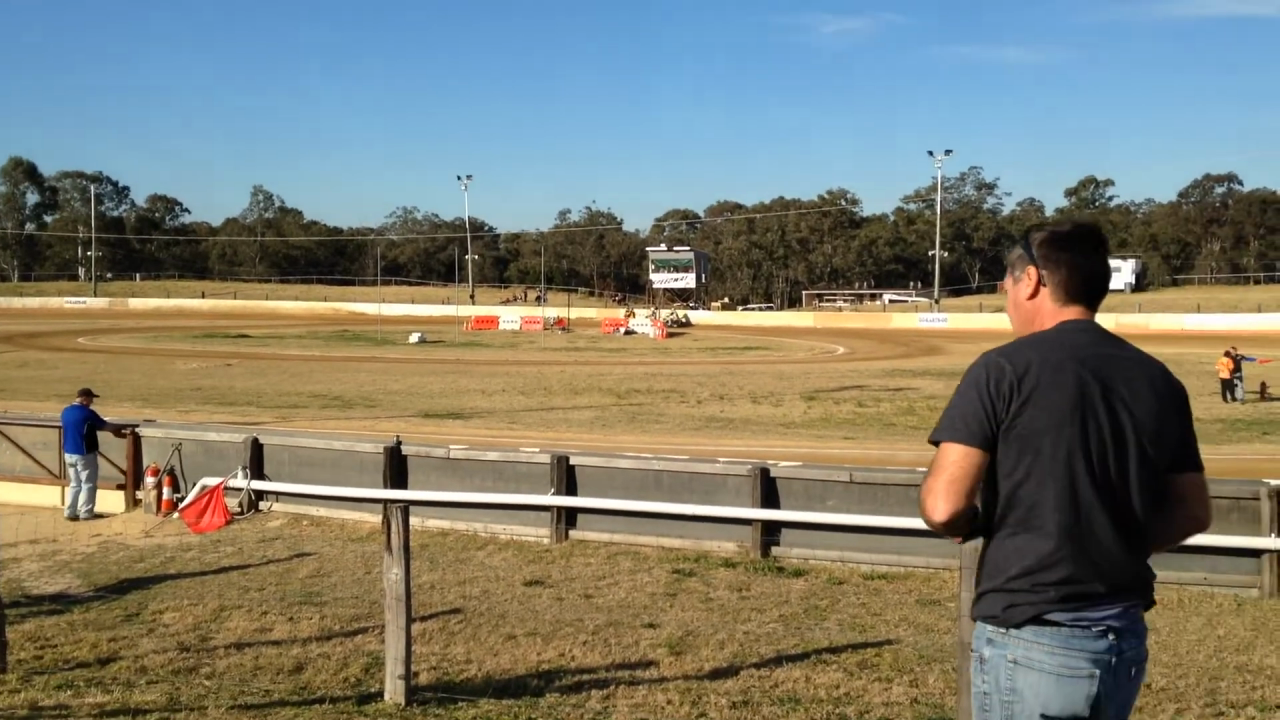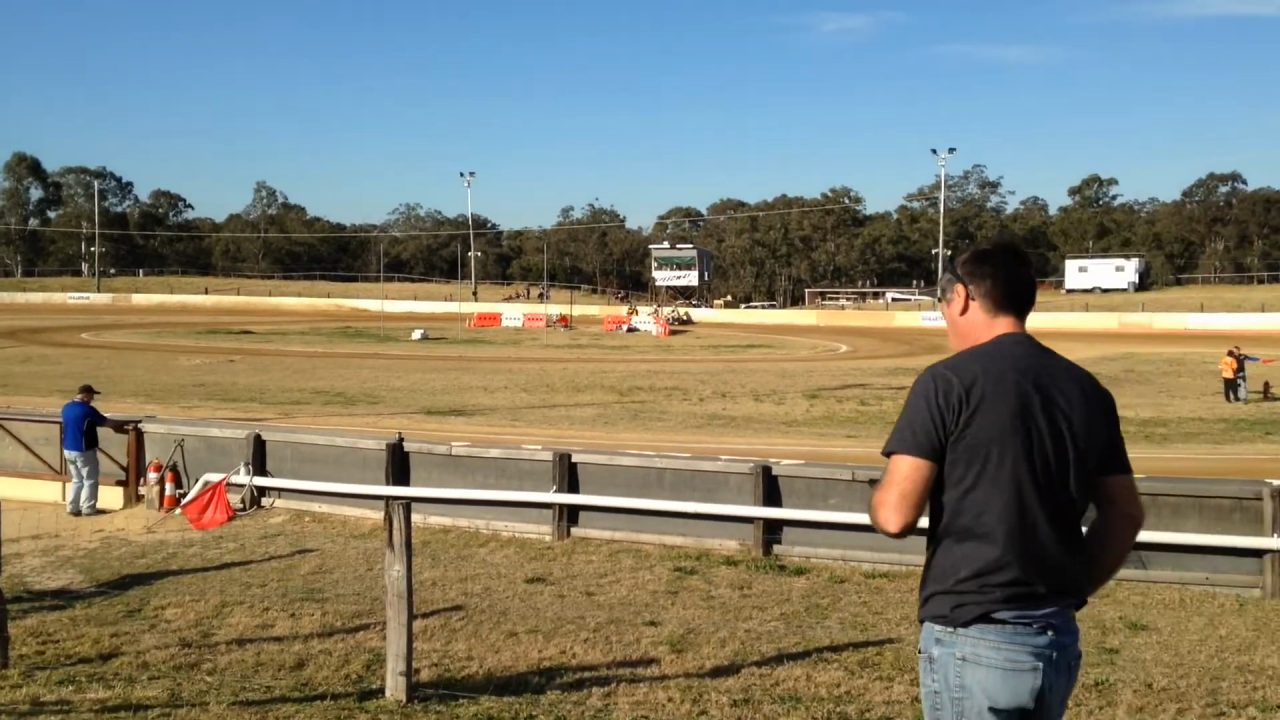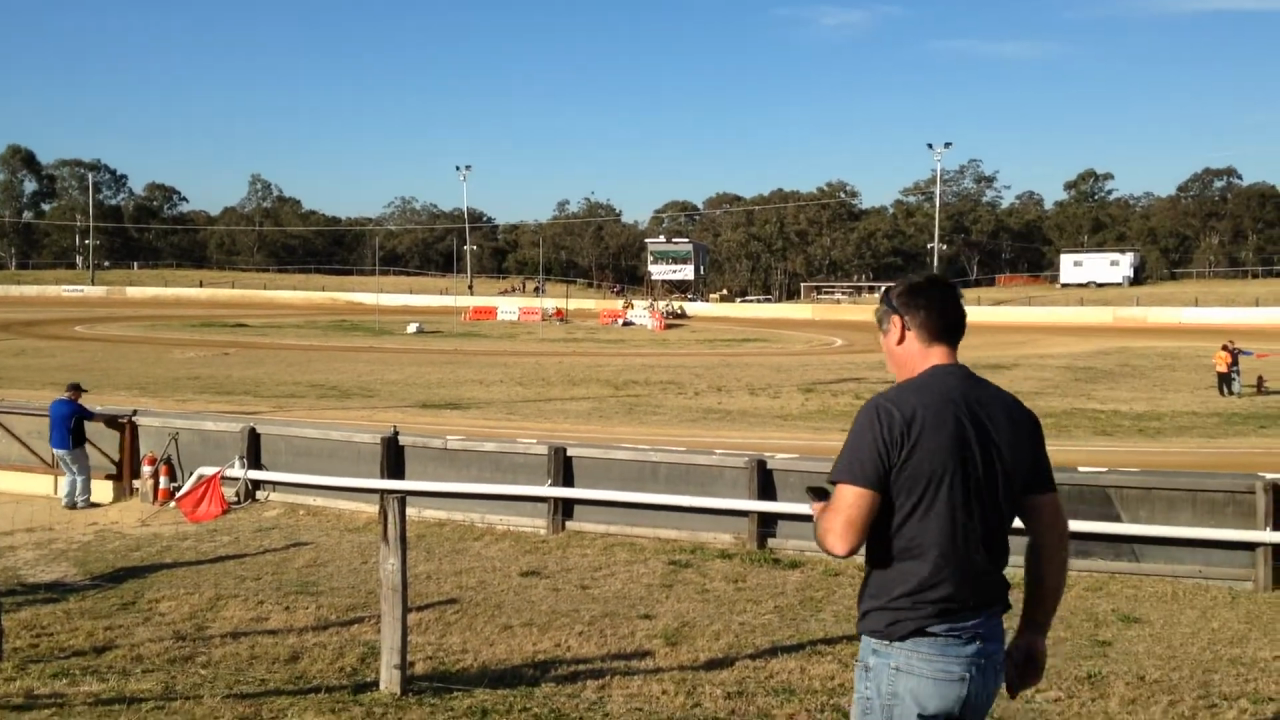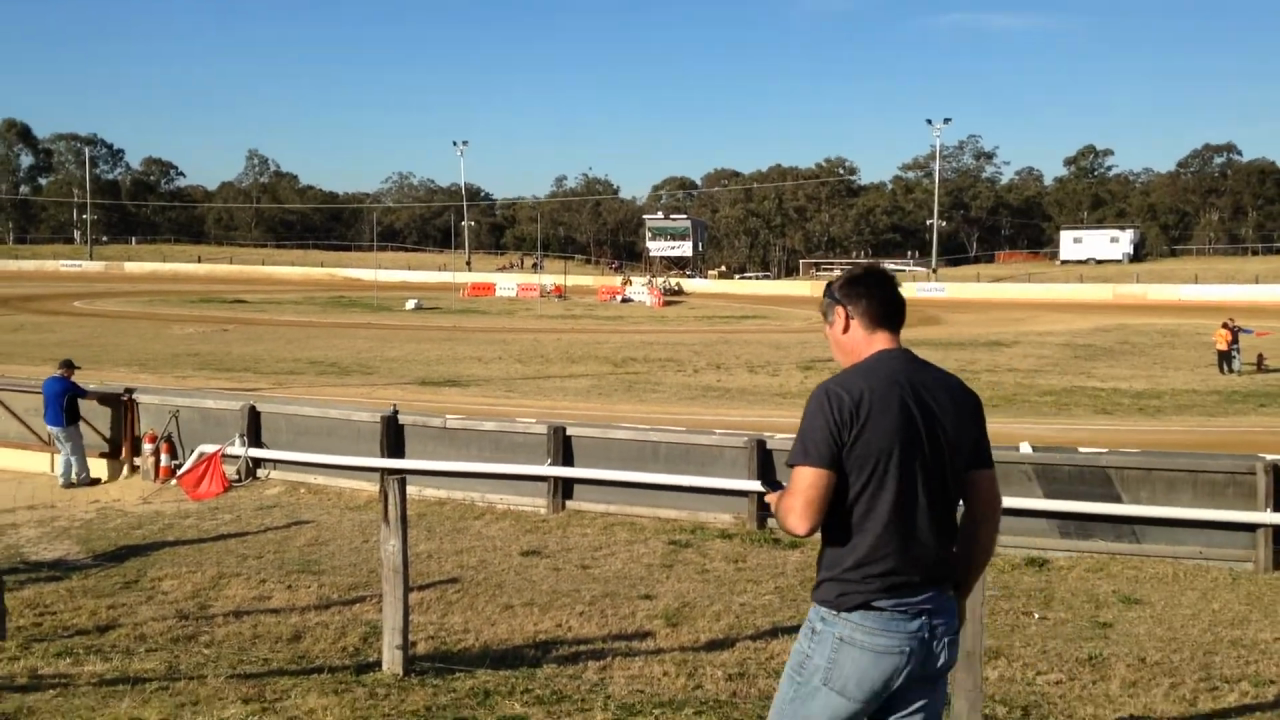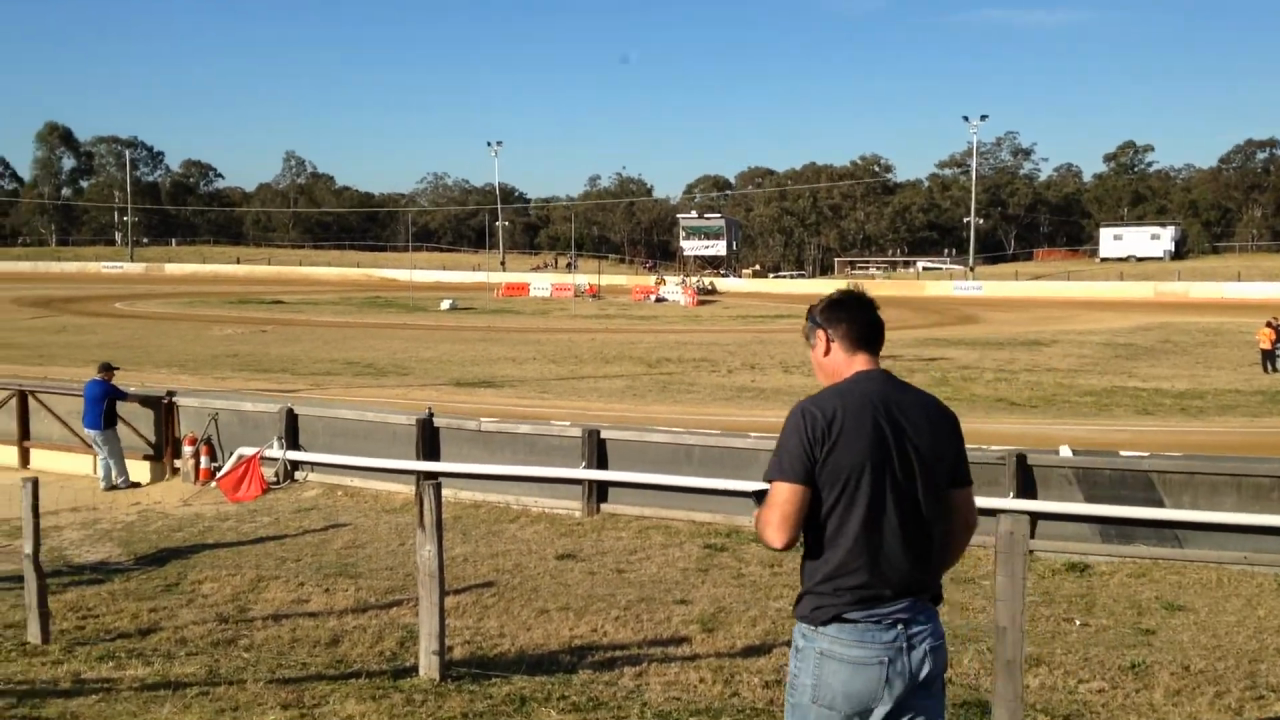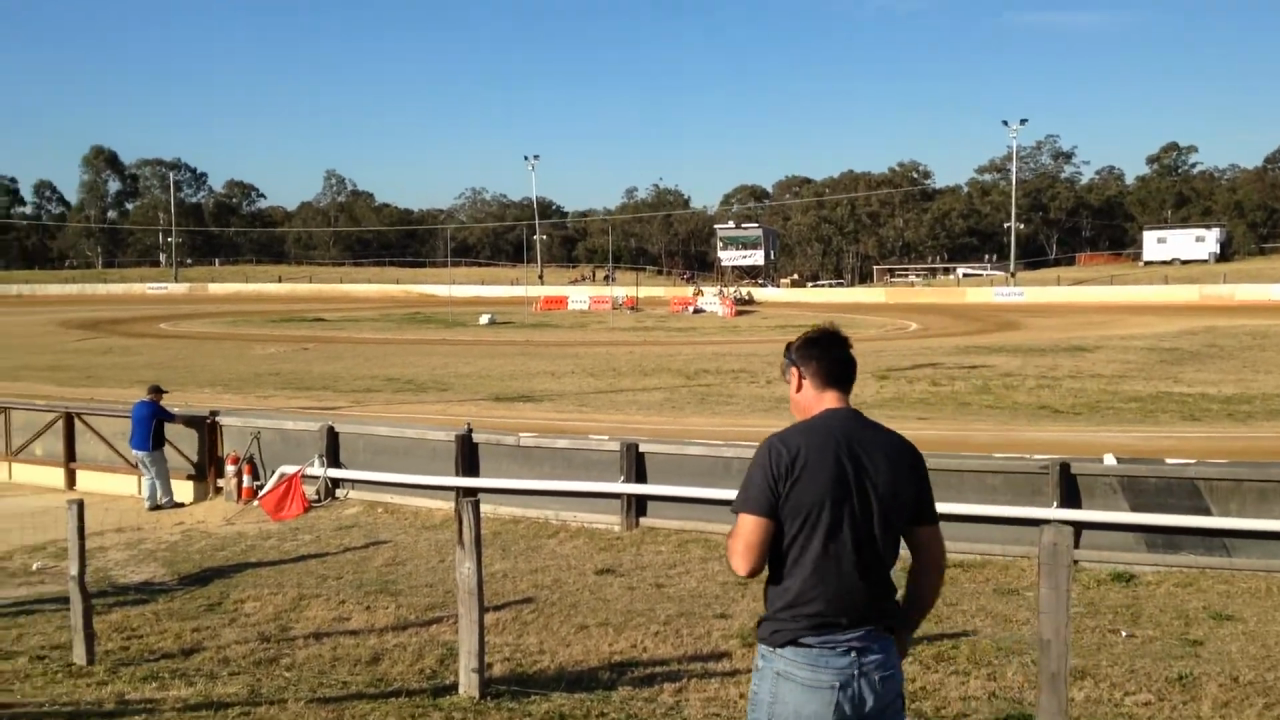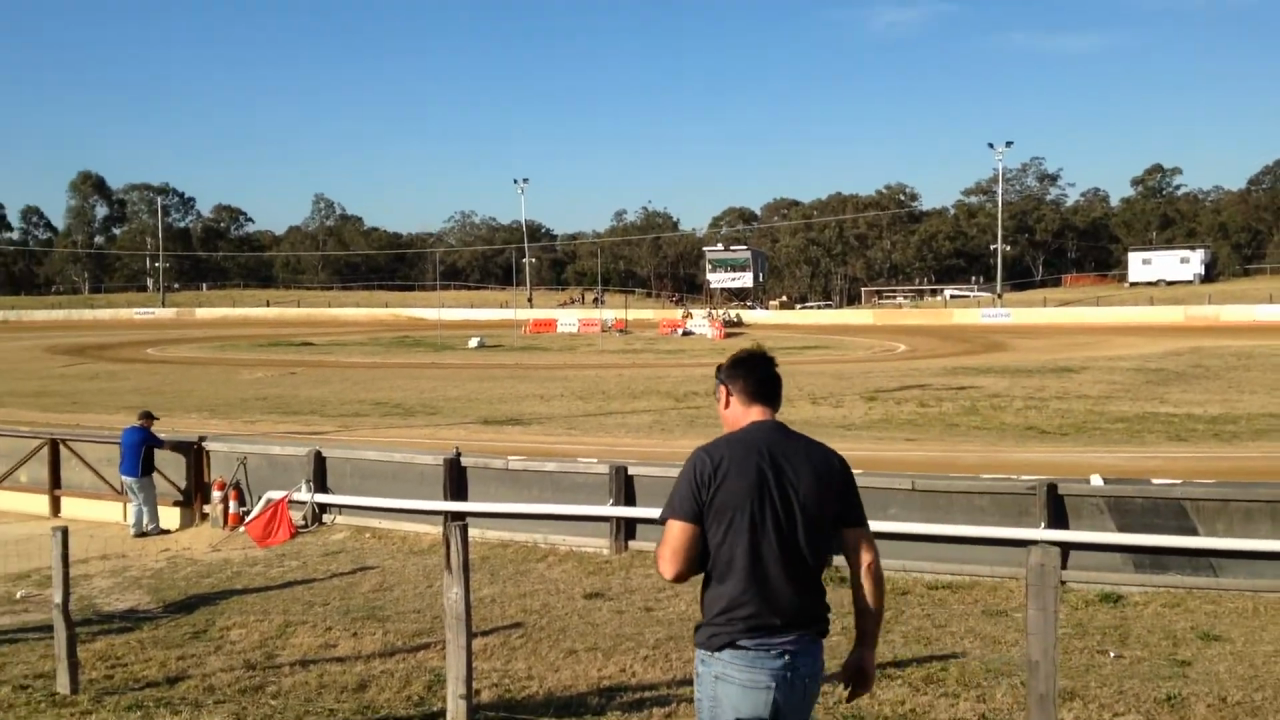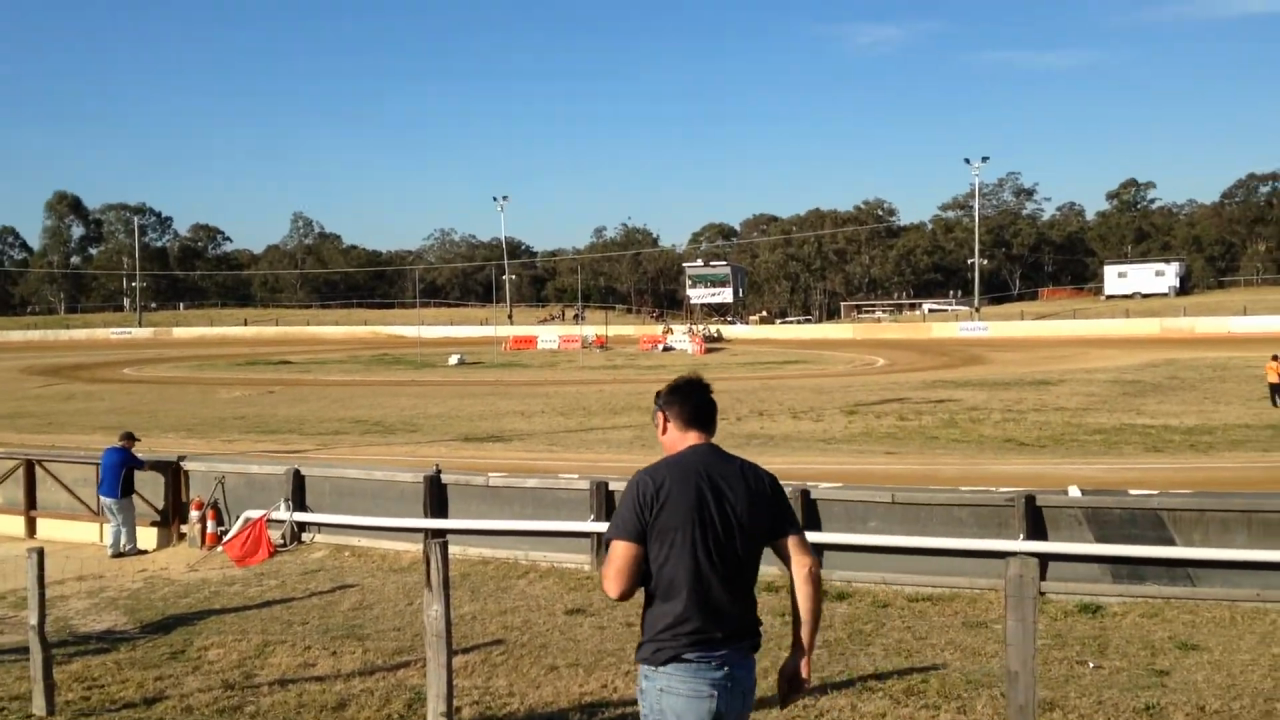
dt=0.2s
person 1, frame 1
left shoulder: (1003, 369)
right shoulder: (1158, 381)
left elbow: (944, 504)
right elbow: (1191, 513)
left wrist: (976, 520)
left hip: (1028, 640)
right hip: (1123, 640)
person 1, frame 2
left shoulder: (948, 381)
right shoulder: (1087, 389)
left elbow: (895, 514)
right elbow: (1124, 518)
left wrist: (880, 497)
left hip: (973, 639)
right hip: (1057, 638)
person 1, frame 3
left shoulder: (890, 411)
right shoulder: (1014, 414)
left elbow: (842, 538)
right elbow: (1051, 535)
left wrist: (823, 516)
right wrist: (1033, 632)
left hip: (905, 650)
right hip: (981, 647)
person 1, frame 4
left shoulder: (839, 395)
right shoulder: (959, 396)
left elbow: (802, 517)
right elbow: (985, 508)
left wrist: (779, 501)
left hip: (856, 623)
right hip: (936, 621)
person 1, frame 5
left shoulder: (815, 415)
right shoulder: (937, 415)
left elbow: (780, 532)
right elbow: (961, 523)
left wrist: (764, 512)
left hip: (838, 635)
right hip: (918, 633)
person 1, frame 6
left shoulder: (782, 450)
right shoulder: (902, 453)
left elbow: (745, 561)
right elbow: (931, 561)
right wrist: (903, 633)
left hip: (797, 657)
right hip: (876, 656)
person 1, frame 7
left shoulder: (708, 461)
right shoulder: (827, 462)
left elbow: (672, 566)
right elbow: (866, 563)
right wrist: (865, 649)
left hip: (734, 659)
right hip: (804, 656)
person 1, frame 8
left shoulder: (649, 483)
right shoulder: (760, 482)
left elbow: (617, 585)
right elbow: (805, 569)
right wrist: (800, 655)
left hip: (675, 672)
right hip: (738, 668)
